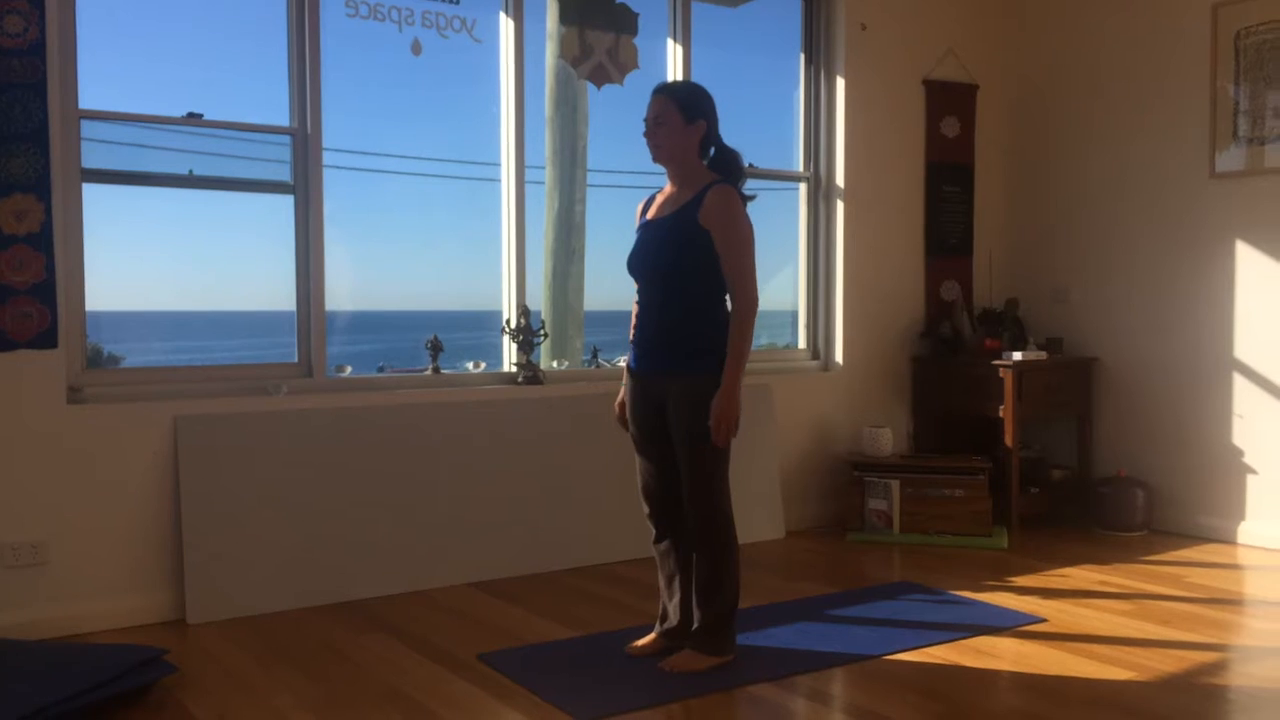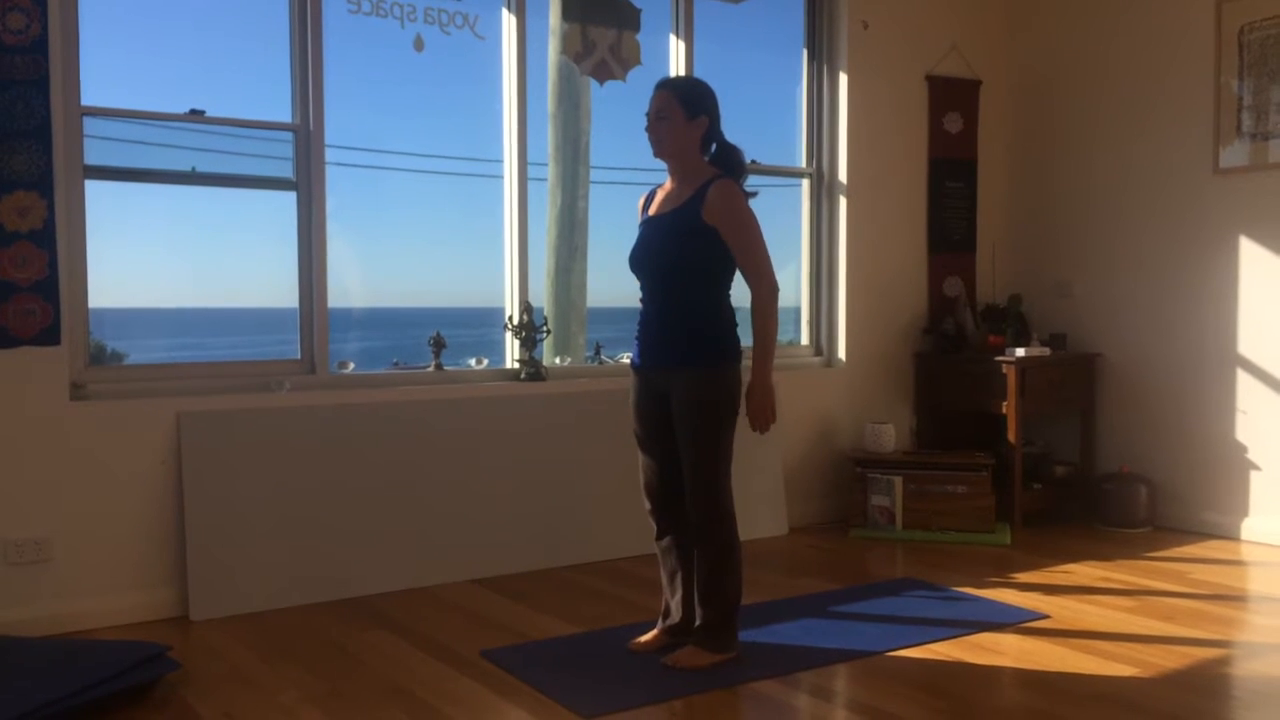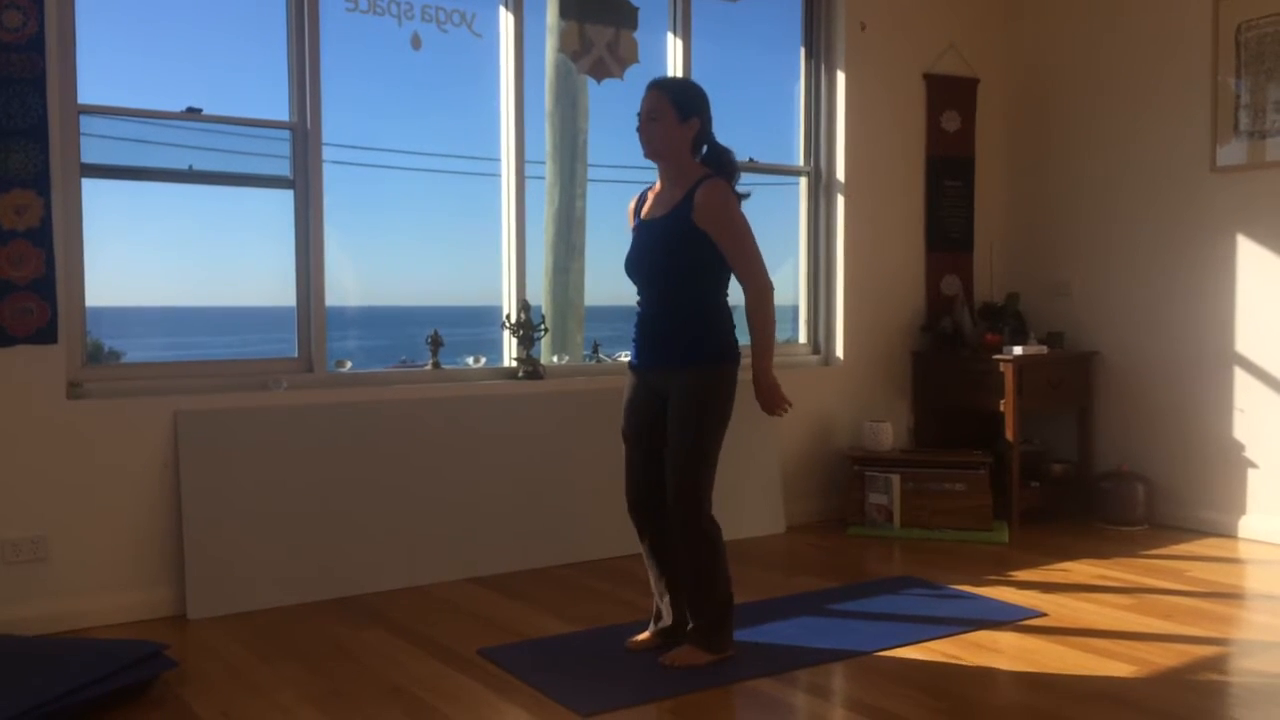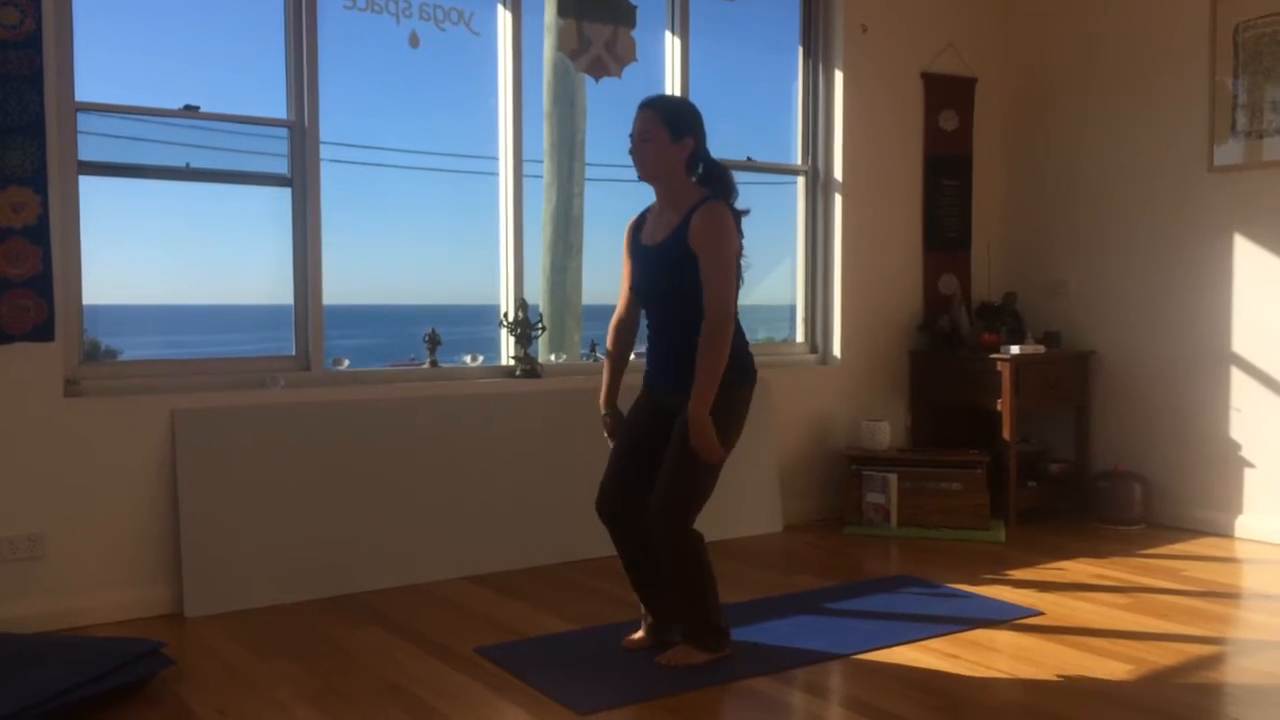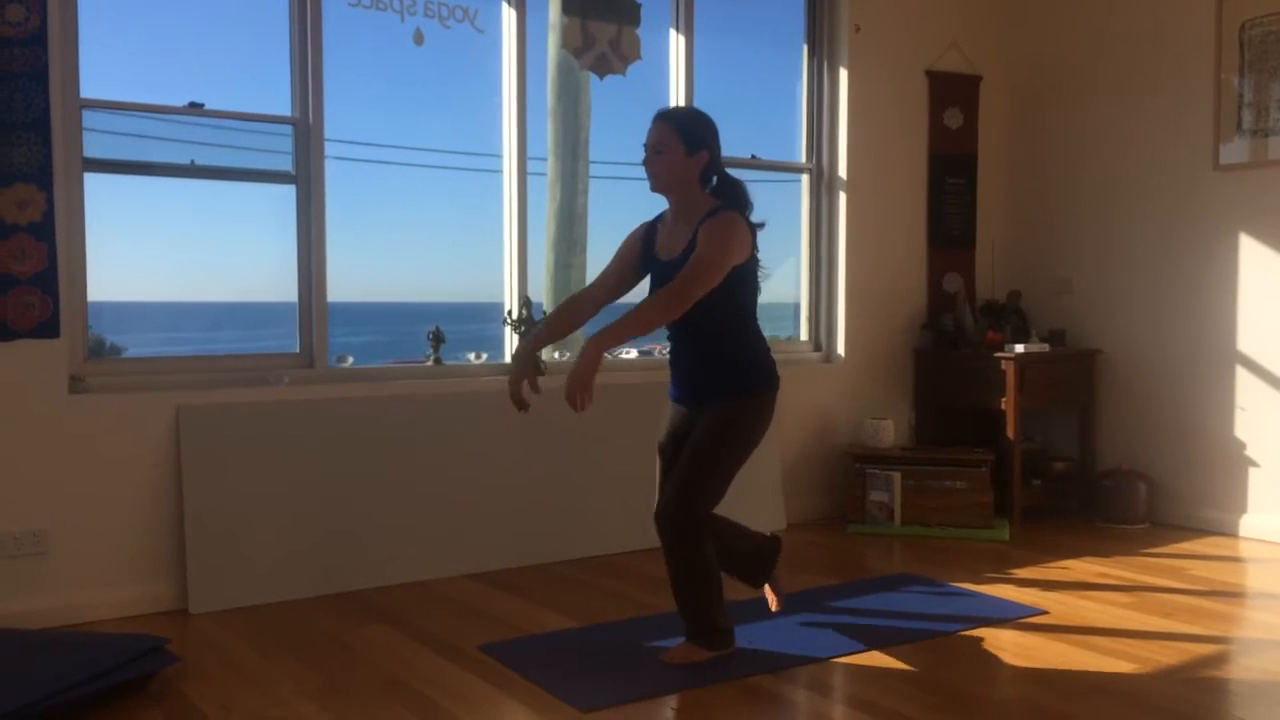
dt=0.7s
person 1, frame 1
left shoulder: (719, 202)
right shoulder: (649, 207)
left elbow: (744, 301)
left wrist: (730, 388)
right wrist: (628, 379)
left hip: (699, 375)
right hip: (649, 376)
left knee: (705, 506)
right knee: (662, 507)
left ankle: (713, 638)
right ankle: (674, 624)
person 1, frame 2
left shoulder: (721, 196)
right shoulder: (650, 201)
left elbow: (765, 288)
left wrist: (761, 378)
left hip: (705, 369)
right hip: (651, 368)
left knee: (706, 501)
right knee: (664, 501)
left ankle: (716, 634)
right ankle: (676, 619)
person 1, frame 3
left shoulder: (712, 197)
right shoulder: (640, 205)
left elbow: (758, 287)
left wrist: (763, 373)
left hip: (702, 370)
right hip: (648, 370)
left knee: (685, 502)
right knee: (644, 500)
left ankle: (711, 634)
right ankle: (670, 620)
person 1, frame 4
left shoulder: (711, 219)
right shoulder: (637, 227)
left elbow: (719, 320)
right elbow: (624, 320)
left wrist: (701, 411)
right wrist: (608, 400)
left hip: (716, 387)
right hip: (660, 387)
left knee: (669, 514)
right knee: (616, 503)
left ankle: (706, 634)
right ankle: (662, 617)
person 1, frame 5
left shoulder: (726, 228)
right shoulder: (648, 236)
left elbow: (675, 302)
right elbow: (589, 298)
left wrist: (598, 348)
right wrist: (530, 346)
left hip: (741, 394)
right hip: (688, 396)
left knee: (677, 513)
right knee: (680, 514)
left ankle: (710, 634)
right ankle: (762, 558)
